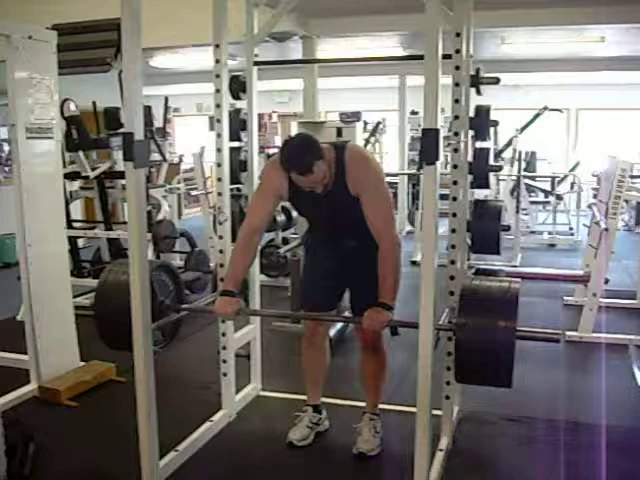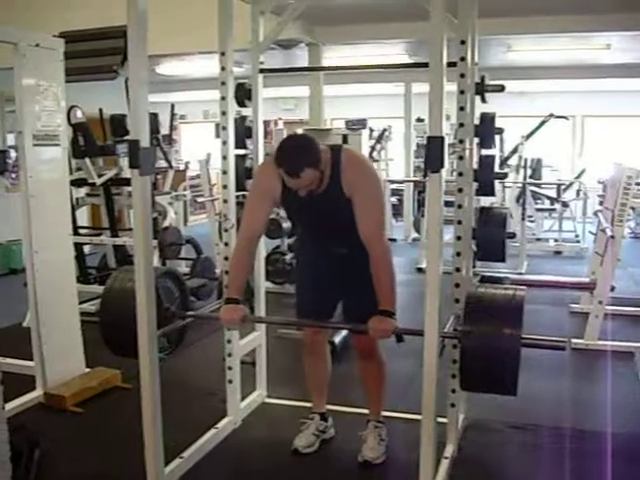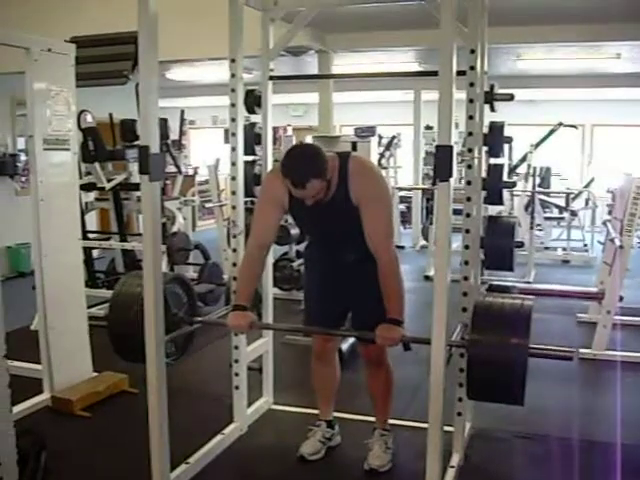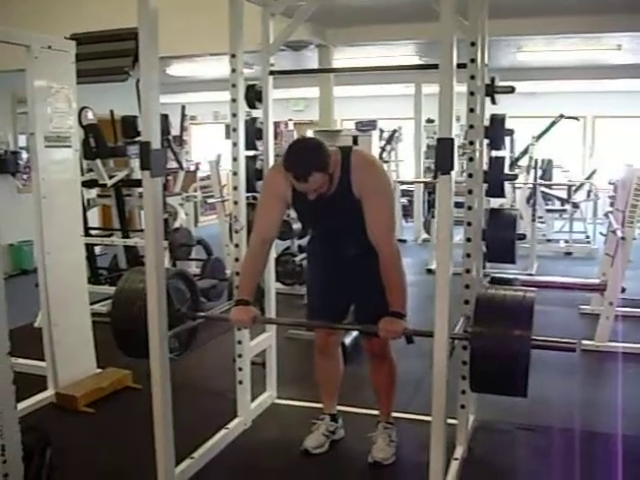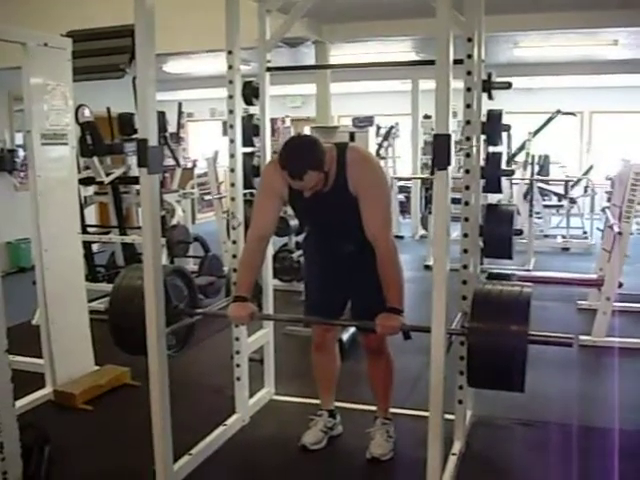
dt=0.7s
person 1, frame 1
left shoulder: (359, 166)
right shoulder: (276, 173)
left elbow: (387, 238)
right elbow: (251, 230)
left wrist: (385, 304)
right wrist: (229, 290)
left hip: (367, 248)
right hip: (323, 245)
left knee: (370, 334)
right knee: (313, 329)
left ankle: (371, 417)
right ankle: (314, 411)
person 1, frame 2
left shoulder: (355, 170)
right shoulder: (268, 176)
left elbow: (376, 243)
right elbow: (248, 237)
left wrist: (386, 311)
right wrist: (233, 299)
left hip: (358, 255)
right hip: (313, 253)
left knee: (366, 342)
right knee: (312, 337)
left ankle: (375, 425)
right ankle: (320, 418)
person 1, frame 3
left shoulder: (363, 178)
right shoulder: (275, 184)
left elbow: (384, 252)
right elbow: (258, 244)
left wrist: (394, 319)
right wrist: (241, 305)
left hip: (368, 263)
right hip: (323, 261)
left knee: (374, 351)
right knee: (321, 345)
left ankle: (382, 433)
right ankle: (326, 426)
person 1, frame 4
left shoulder: (365, 171)
right shoulder: (278, 179)
left elbow: (386, 245)
right elbow: (261, 239)
left wrist: (397, 313)
right wrist: (244, 300)
left hip: (370, 257)
right hip: (325, 255)
left knee: (377, 345)
right knee: (325, 340)
left ankle: (386, 427)
right ankle: (330, 420)
person 1, frame 5
left shoulder: (361, 167)
right shoulder: (274, 175)
left elbow: (382, 240)
right elbow: (258, 236)
left wrist: (394, 308)
right wrist: (241, 297)
left hip: (366, 253)
right hip: (322, 251)
left knee: (374, 340)
right knee: (321, 336)
left ankle: (383, 422)
right ankle: (328, 415)
